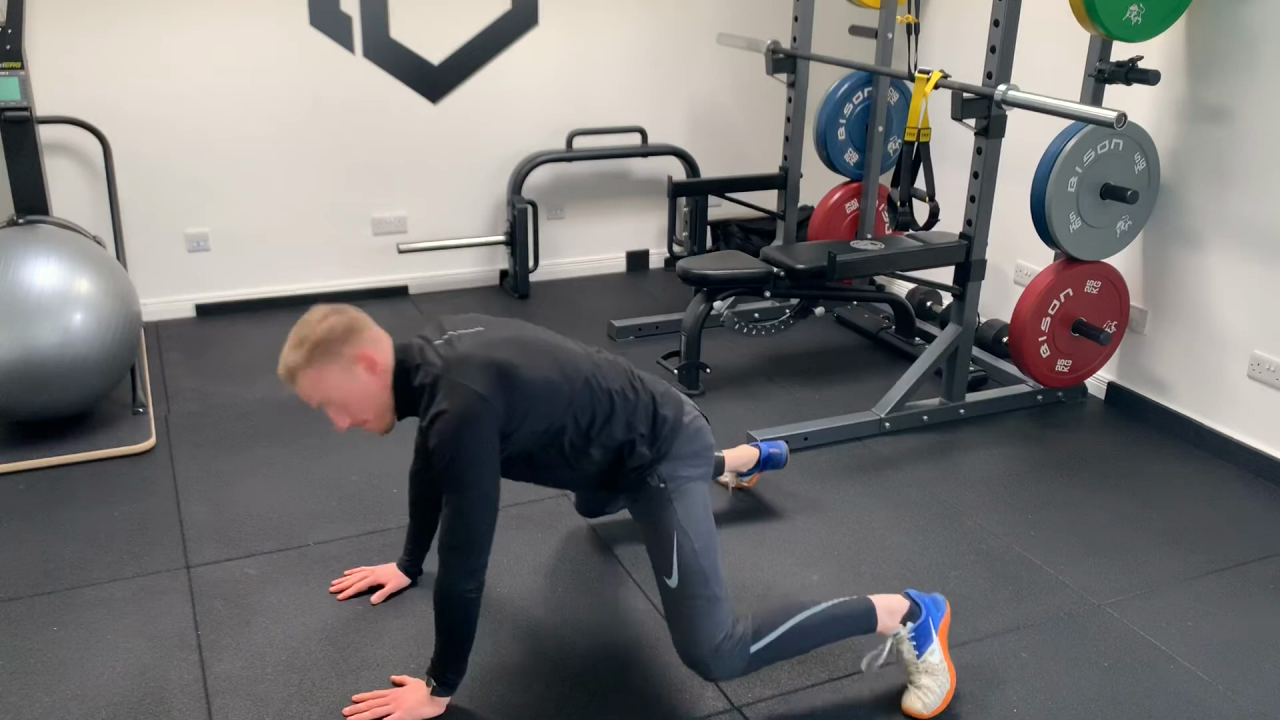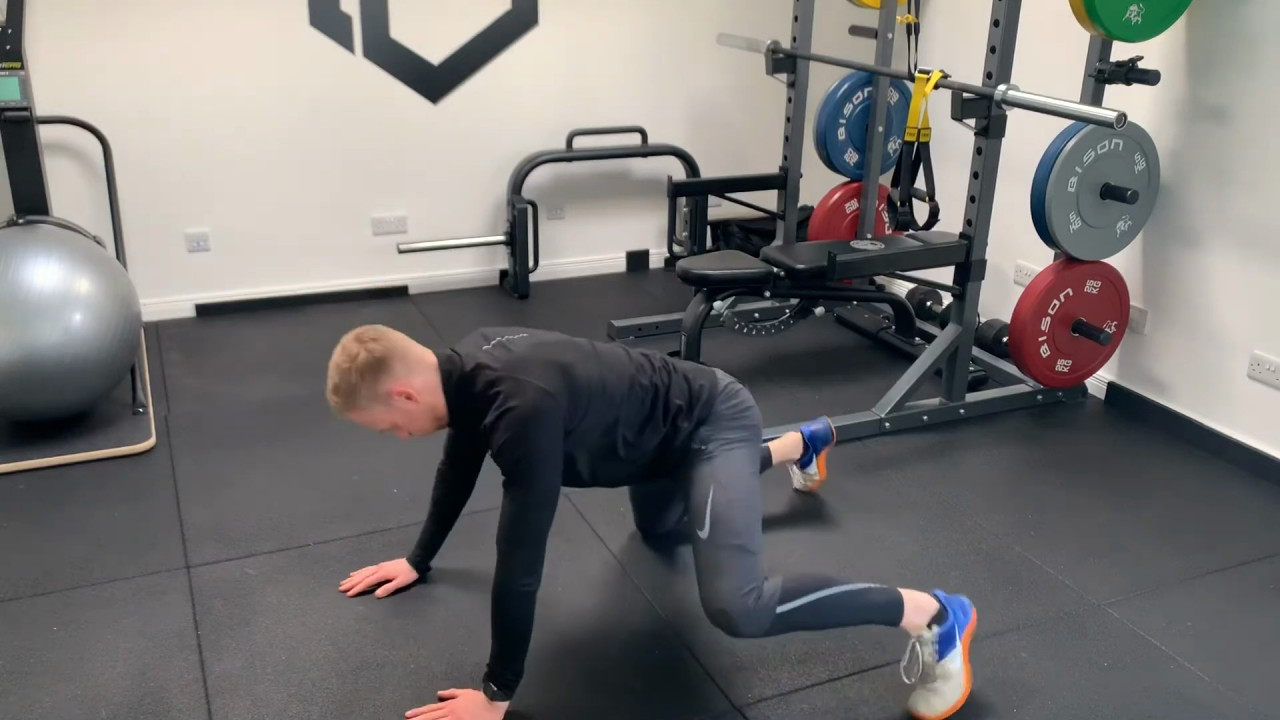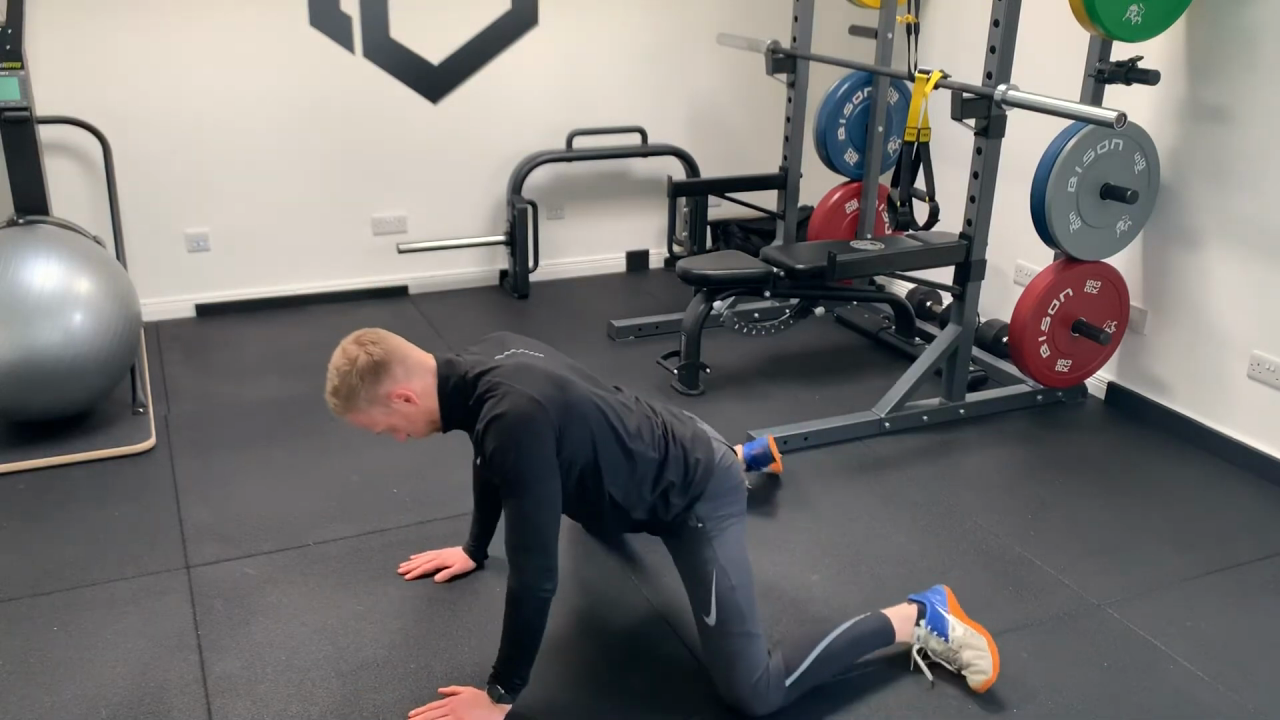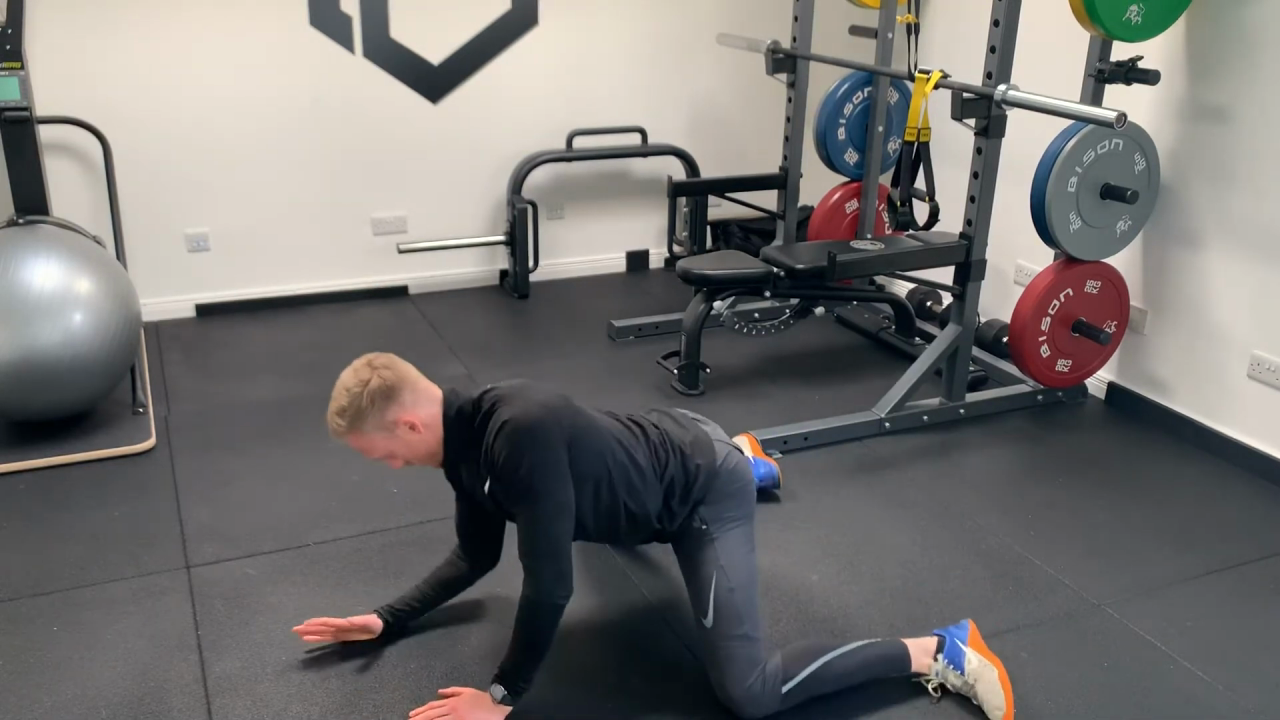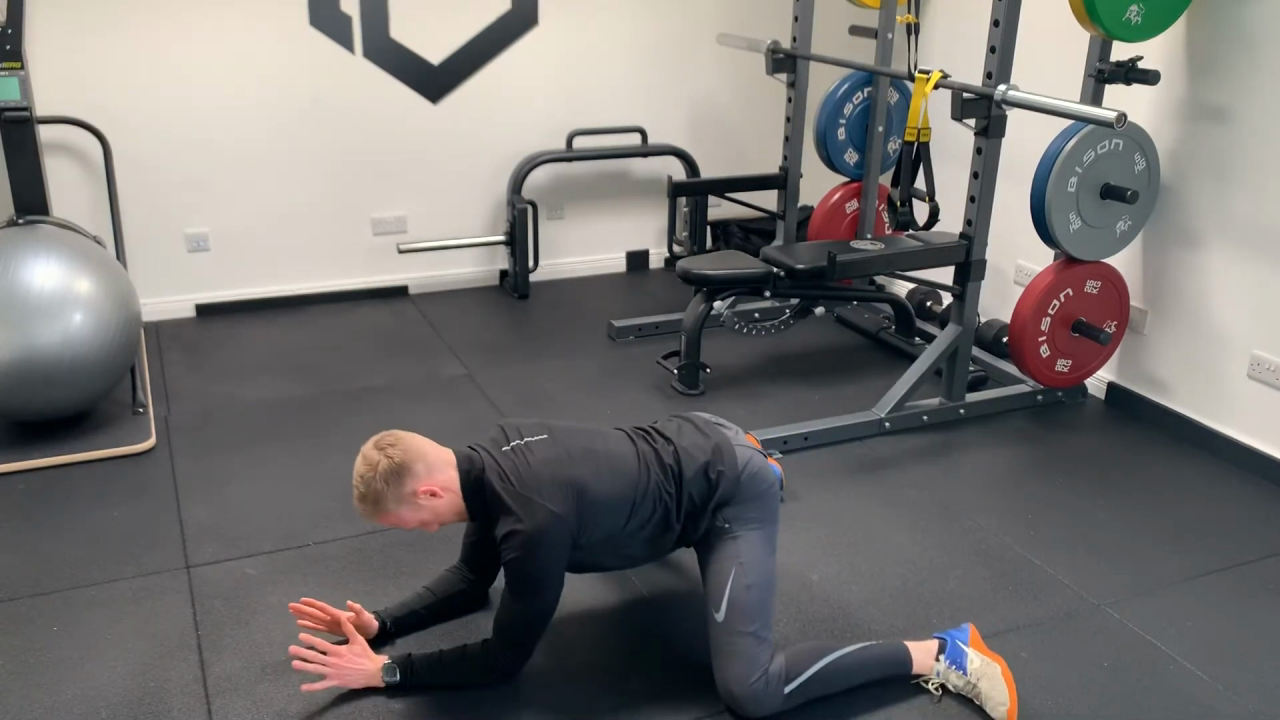
dt=1s
person 1, frame 1
left shoulder: (459, 403)
right shoulder: (429, 354)
left elbow: (466, 558)
right elbow: (429, 468)
right wrist: (407, 564)
left hip: (662, 449)
right hip: (627, 436)
left knee: (714, 653)
right knee: (595, 506)
left ankle: (906, 614)
right ankle: (744, 460)
person 1, frame 2
left shoulder: (523, 406)
right shoulder: (466, 366)
left elbow: (521, 561)
right elbow: (459, 464)
right wrist: (416, 561)
left hip: (711, 420)
right hip: (668, 422)
left knee: (736, 604)
right knee: (657, 527)
left ankle: (931, 615)
right ankle: (798, 445)
person 1, frame 3
left shoulder: (513, 415)
right shoulder: (479, 363)
left elbow: (535, 573)
right elbow: (490, 463)
right wrist: (473, 548)
left hip: (695, 495)
right hip: (658, 457)
right knee: (594, 517)
left ankle: (919, 618)
right ankle: (743, 457)
person 1, frame 4
left shoulder: (521, 431)
right shoulder: (468, 433)
left elbow: (549, 583)
right elbow: (475, 556)
right wrist: (383, 620)
left hip: (706, 492)
right hip: (670, 444)
right knee: (588, 512)
left ankle: (934, 653)
right ankle: (742, 455)
person 1, frame 5
left shoulder: (533, 519)
right shoulder: (488, 459)
left elbow: (506, 657)
right elbow: (471, 579)
right wrist: (380, 622)
left hip: (730, 492)
right hip: (689, 440)
left ankle: (938, 654)
right ankle: (752, 459)
